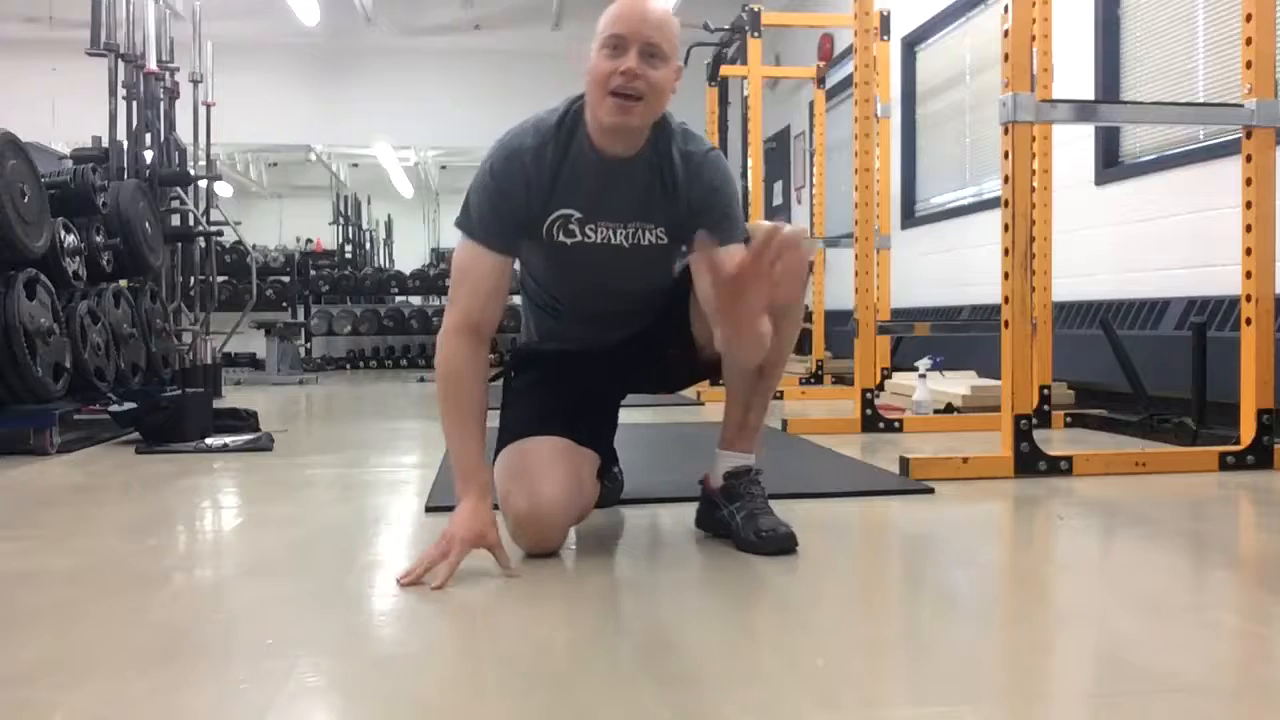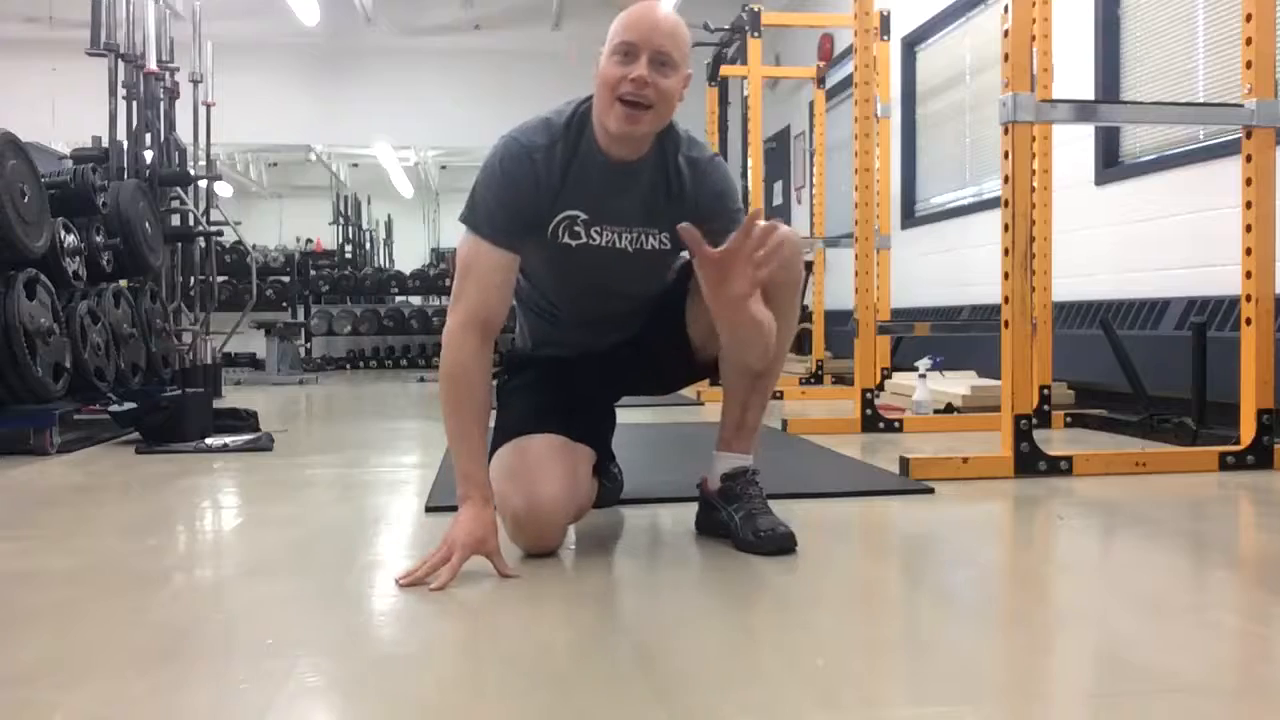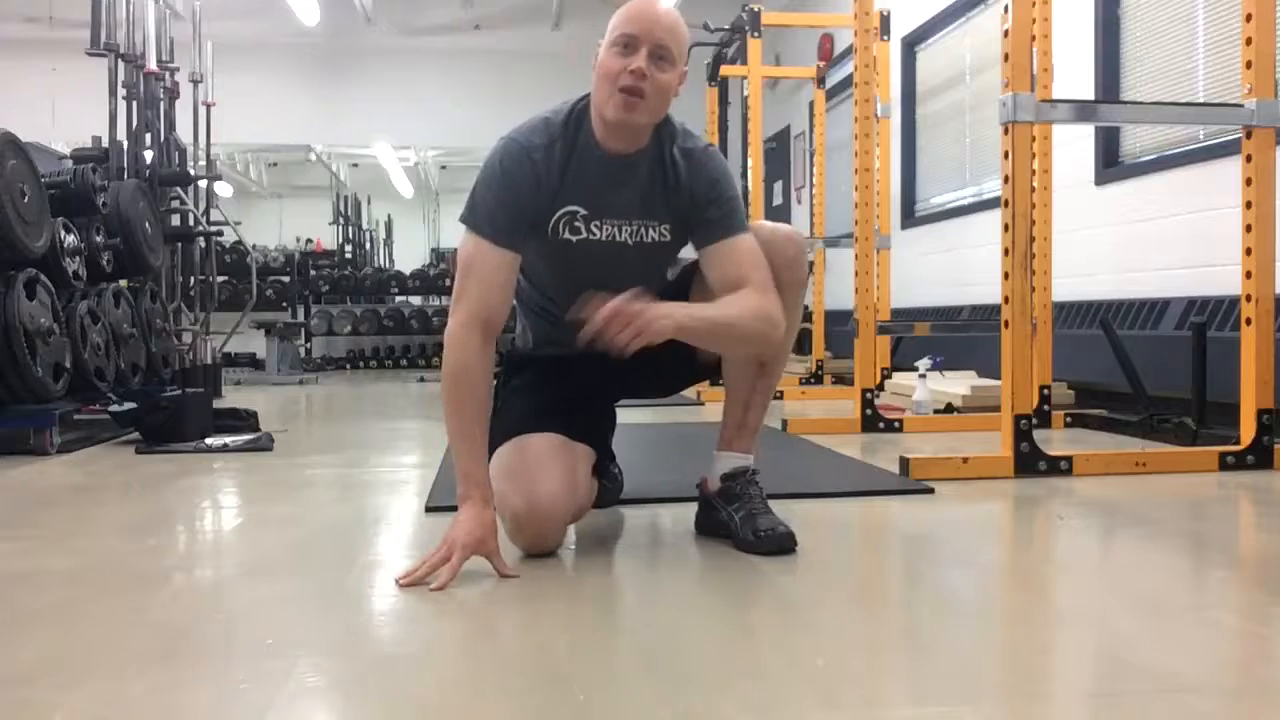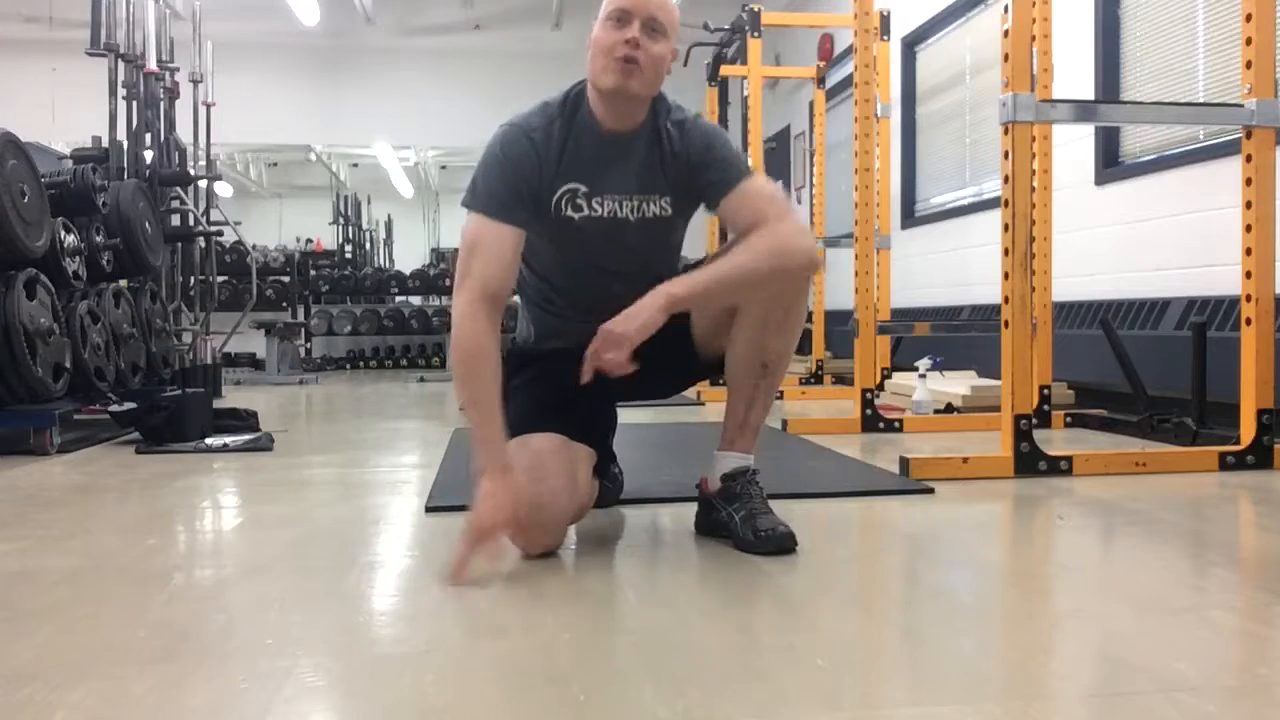
dt=0.2s
person 1, frame 1
left shoulder: (698, 167)
right shoulder: (521, 159)
left elbow: (741, 335)
right elbow: (466, 330)
left wrist: (744, 311)
right wrist: (473, 499)
left hip: (661, 328)
right hip: (564, 352)
left knee: (782, 248)
right knee: (537, 522)
left ankle: (731, 482)
right ankle: (596, 470)
person 1, frame 2
left shoulder: (700, 174)
right shoulder: (526, 157)
left elbow: (754, 351)
right elbow: (470, 328)
left wrist: (731, 305)
right wrist: (475, 502)
left hip: (654, 333)
right hip: (556, 357)
left knee: (777, 260)
right knee: (535, 523)
left ankle: (730, 482)
right ankle: (595, 470)
person 1, frame 3
left shoulder: (697, 167)
right shoulder: (525, 157)
left elbow: (765, 324)
right elbow: (472, 327)
left wrist: (670, 317)
right wrist: (474, 502)
left hip: (656, 340)
right hip: (555, 358)
left knee: (782, 248)
right knee: (535, 522)
left ankle: (730, 482)
right ankle: (594, 471)
person 1, frame 4
left shoulder: (692, 141)
right shoulder: (525, 143)
left elbow: (795, 246)
right elbow: (476, 305)
left wrist: (662, 300)
right wrist: (496, 474)
left hip: (660, 332)
right hip: (559, 355)
left knee: (785, 261)
right knee: (533, 524)
left ankle: (728, 483)
right ankle: (593, 471)
